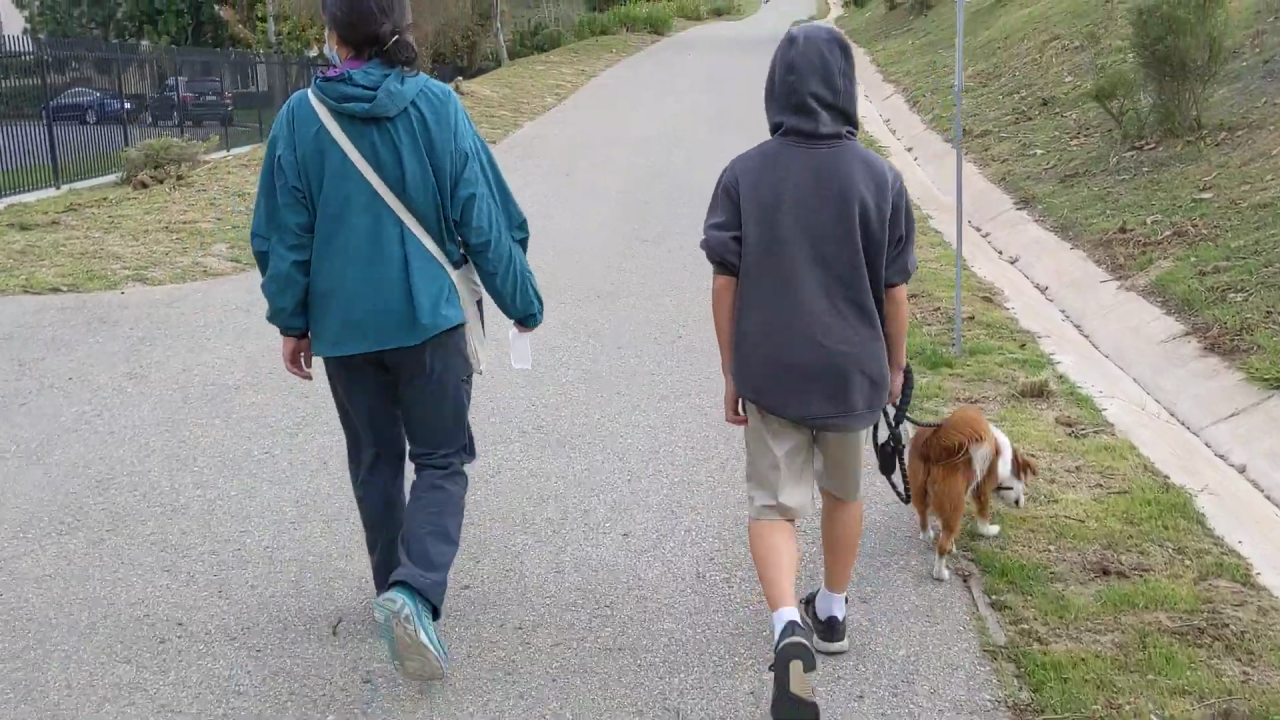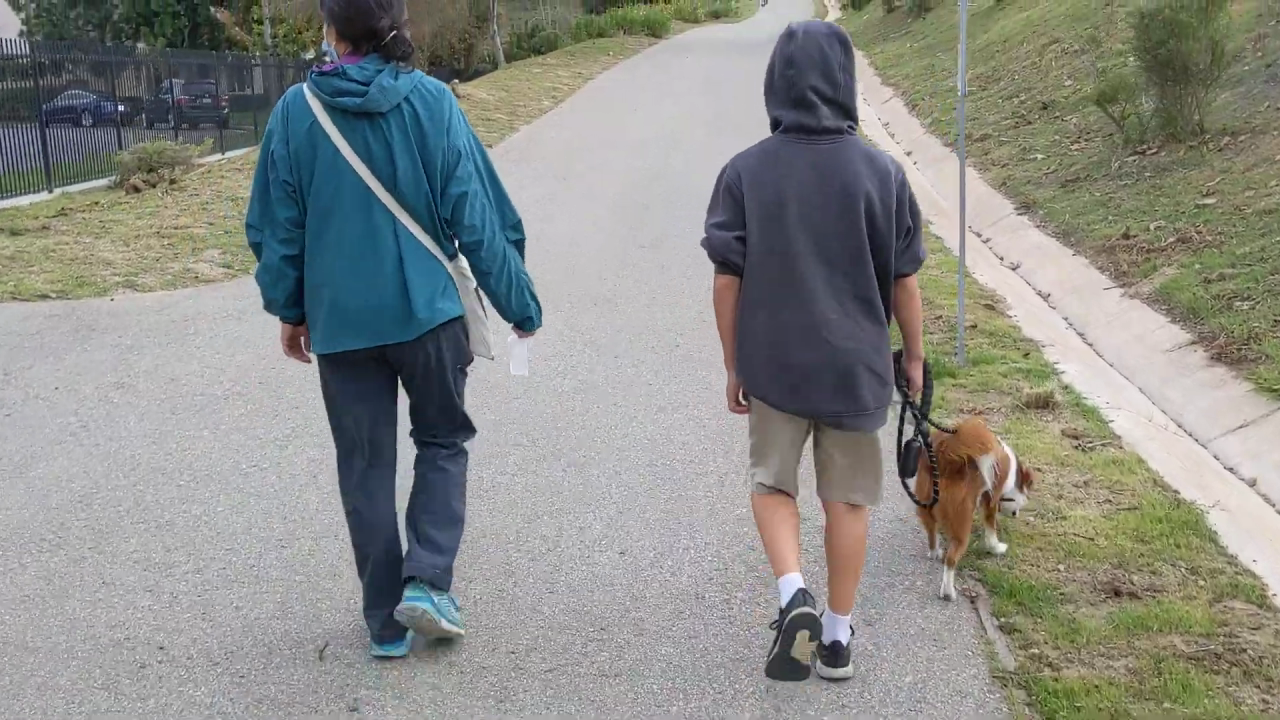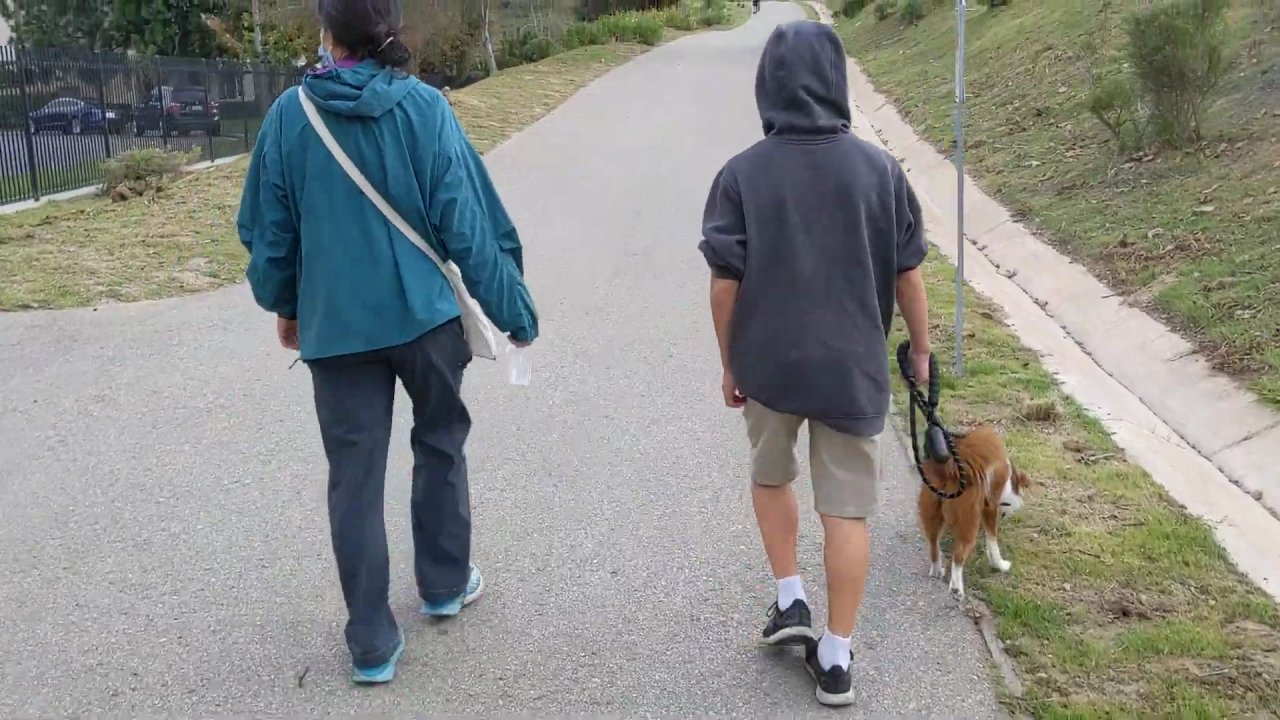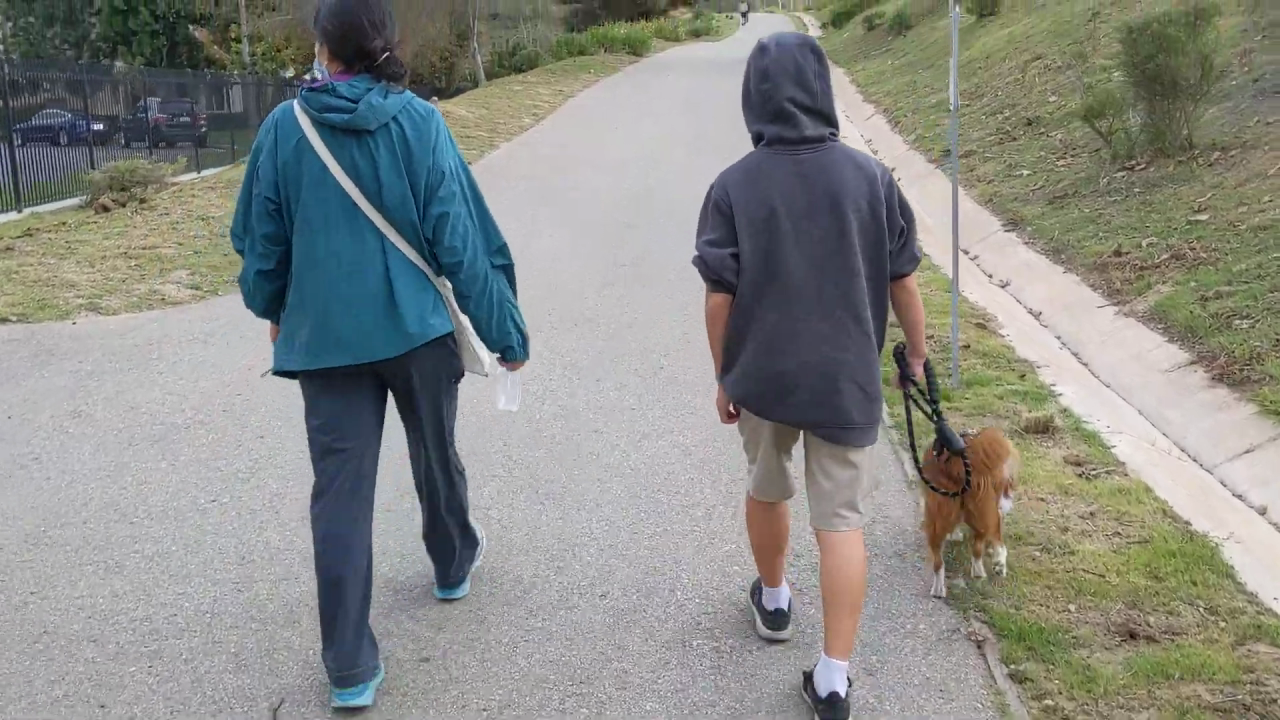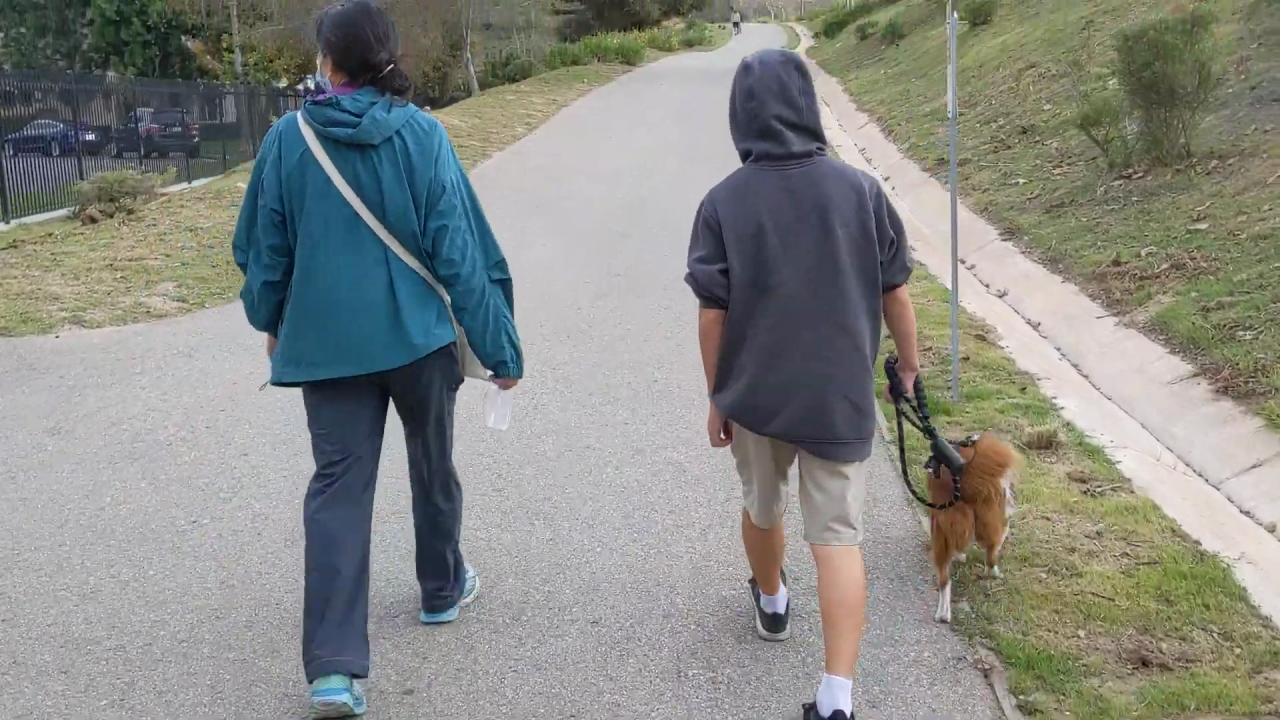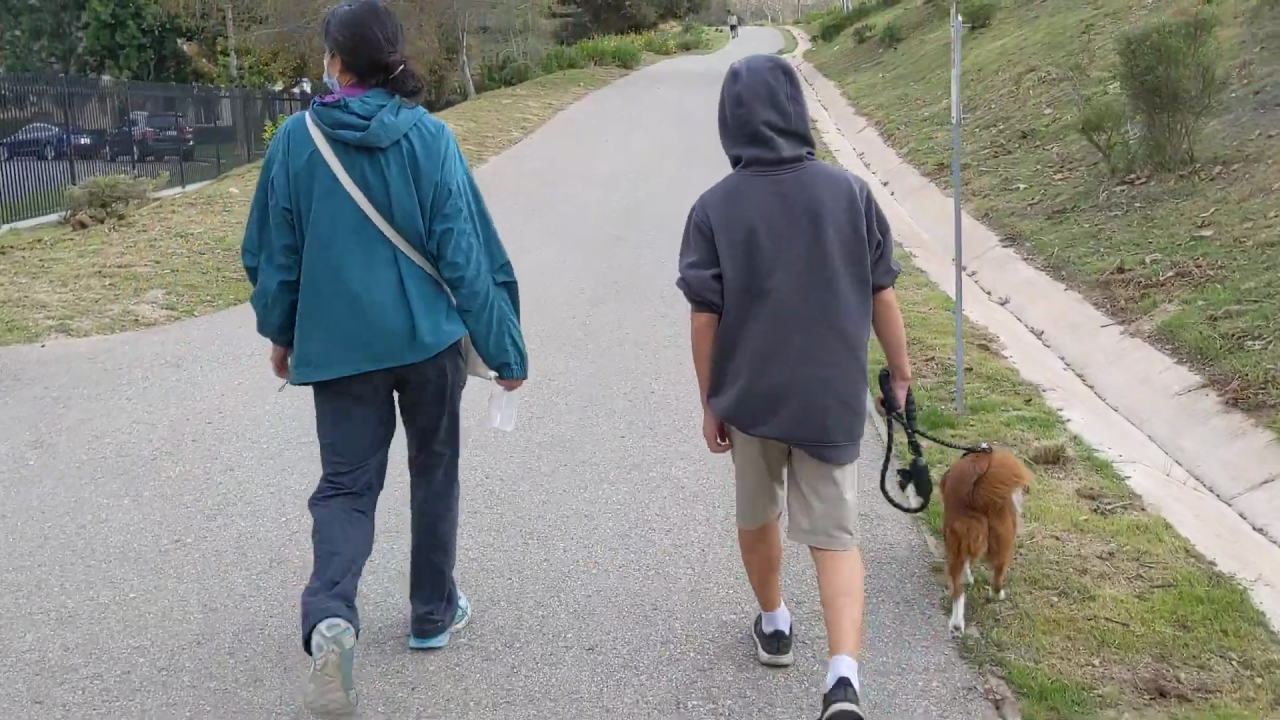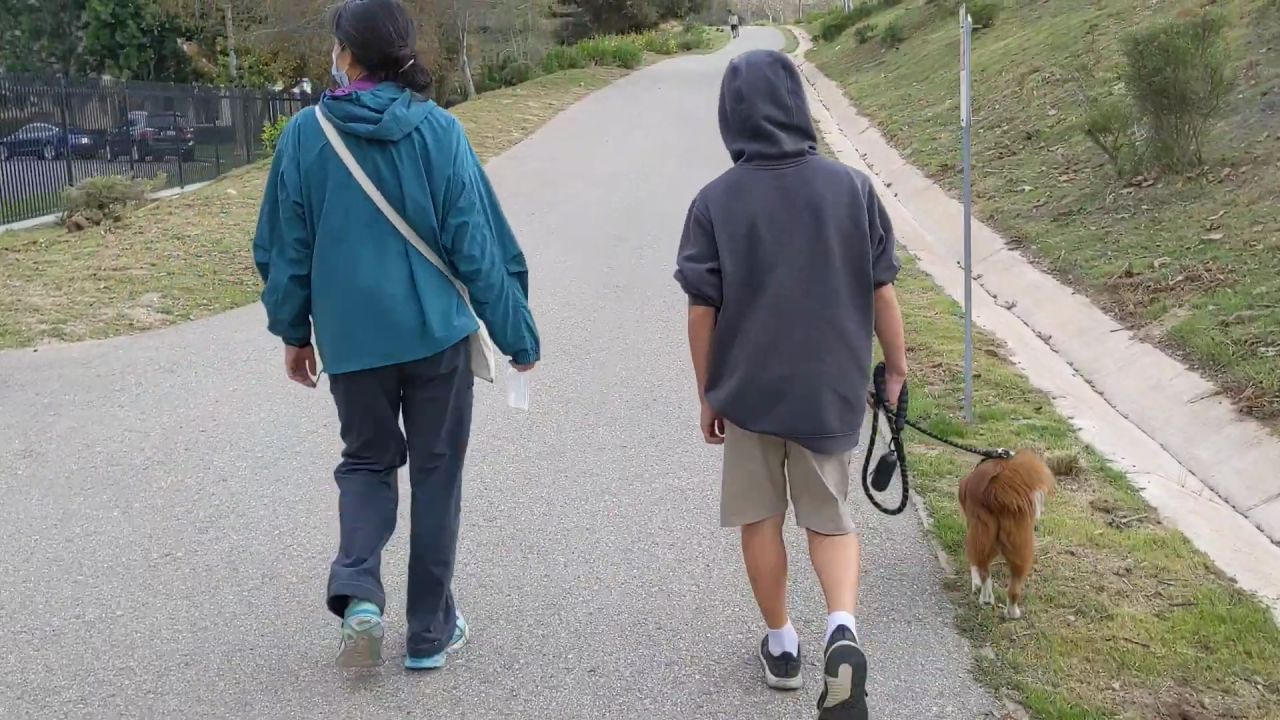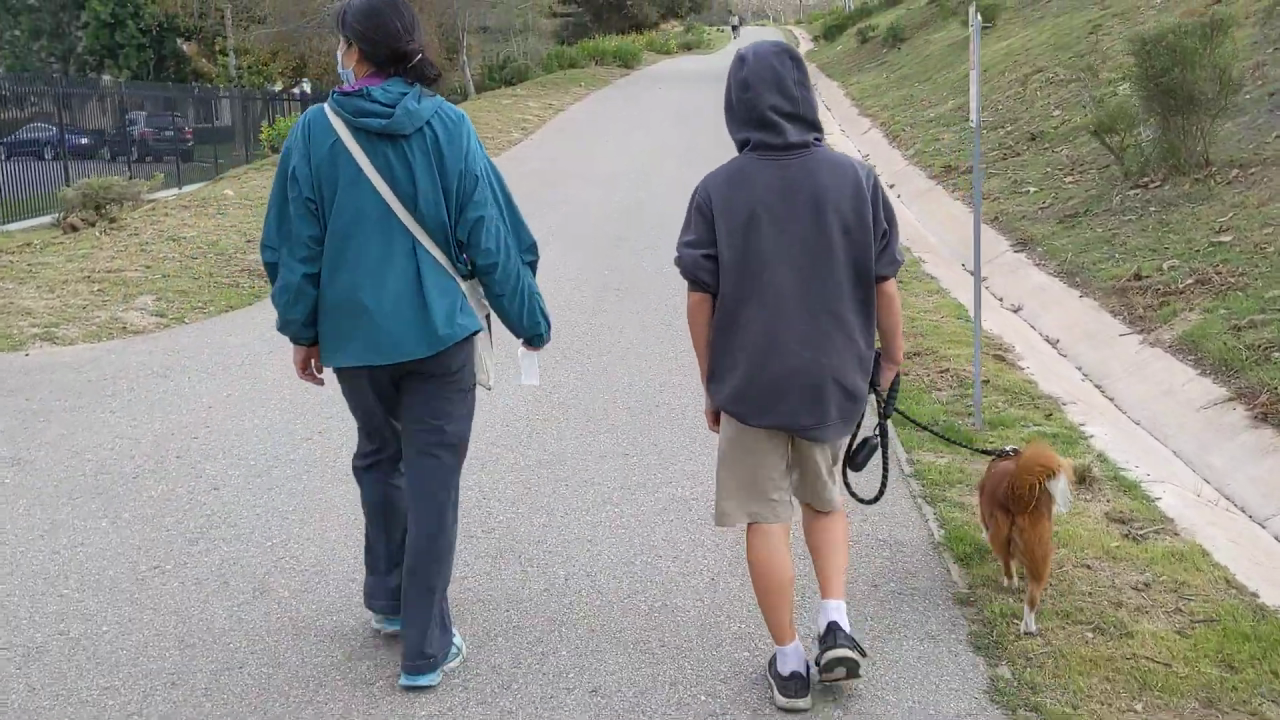
dt=0.1s
person 1, frame 1
left shoulder: (300, 118)
right shoulder: (437, 106)
left elbow: (283, 237)
right elbow: (485, 218)
left wrist: (290, 321)
right wrist: (522, 300)
left hip: (343, 323)
right hip: (429, 317)
left knee: (373, 461)
right knee: (440, 459)
left ankle: (396, 587)
right ankle: (411, 591)
person 1, frame 2
left shoulder: (295, 113)
right shoulder: (431, 103)
left elbow: (275, 232)
right elbow: (479, 217)
left wrist: (288, 311)
right wrist: (520, 302)
left hip: (339, 321)
right hip: (428, 311)
left knee: (364, 464)
right knee: (442, 445)
left ankle: (386, 617)
right ankle: (427, 585)
person 1, frame 3
left shoulder: (289, 116)
right shoulder: (425, 108)
left elbow: (266, 230)
right elbow: (470, 223)
left wrist: (282, 303)
right wrist: (515, 311)
left hip: (335, 324)
right hip: (425, 313)
left knee: (355, 475)
right knee: (440, 442)
left ankle: (372, 643)
right ankle: (443, 584)
person 1, frame 4
left shoulder: (284, 128)
right shoulder: (420, 123)
left elbow: (259, 239)
right elbow: (463, 238)
left wrist: (271, 307)
right wrist: (505, 331)
left hip: (327, 337)
right hip: (417, 327)
left knee: (340, 489)
right knee: (434, 452)
left ankle: (349, 667)
right ankle: (455, 563)
person 1, frame 5
left shoulder: (287, 139)
right shoulder: (422, 136)
left elbow: (262, 251)
right elbow: (462, 252)
left wrist: (271, 319)
right wrist: (500, 346)
left hip: (328, 346)
right hip: (419, 336)
left knee: (338, 493)
right knee: (432, 462)
right ankle: (441, 587)
person 1, frame 6
left shoulder: (295, 141)
right shoulder: (429, 139)
left elbow: (272, 255)
right elbow: (468, 253)
left wrist: (279, 331)
right wrist: (504, 350)
left hip: (335, 346)
right hip: (425, 337)
left knee: (345, 487)
right knee: (432, 471)
left ankle: (332, 621)
right ankle: (434, 610)
person 1, frame 7
left shoulder: (305, 134)
right shoulder: (439, 131)
left elbow: (284, 250)
right elbow: (480, 245)
left wrist: (292, 331)
right wrist: (518, 334)
left hip: (350, 339)
right hip: (436, 334)
left knee: (368, 463)
right knee: (435, 472)
left ankle: (356, 593)
right ankle: (430, 628)
person 1, frame 8
left shoulder: (314, 132)
right shoulder: (449, 127)
left elbow: (293, 248)
right elbow: (492, 239)
left wrist: (301, 329)
right wrist: (531, 320)
left hip: (354, 335)
right hip: (438, 331)
left knee: (379, 459)
right knee: (431, 478)
left ankle: (387, 596)
right ankle: (424, 649)
person 2, frame 1
left shoulder: (743, 174)
right shoulder: (881, 178)
left elbow: (726, 283)
right elbow: (894, 289)
left wrist: (730, 372)
right wrist: (895, 364)
left hip: (769, 372)
right hip: (853, 369)
left knee: (773, 505)
right knee: (843, 490)
left ankle: (790, 629)
right ankle: (831, 612)
person 2, frame 2
left shoulder: (745, 171)
right shoulder: (881, 171)
left elbow: (727, 281)
right elbow: (905, 280)
left wrist: (734, 365)
right wrist: (913, 354)
left hip: (773, 368)
right hip: (858, 366)
left knee: (772, 484)
right knee: (848, 498)
left ankle: (793, 601)
right ankle: (837, 632)
person 2, frame 3
left shoulder: (740, 174)
right shoulder: (880, 170)
left elbow: (725, 284)
right elbow: (907, 276)
left wrist: (730, 364)
right wrist: (920, 347)
left hip: (769, 367)
right hip: (854, 369)
left knee: (771, 476)
right knee: (846, 510)
left ankle: (789, 602)
right ankle: (835, 656)
person 2, frame 4
left shoulder: (733, 186)
right shoulder: (871, 177)
left elbow: (719, 296)
right elbow: (902, 280)
left wrist: (721, 376)
right wrist: (917, 350)
left hip: (761, 377)
right hip: (846, 381)
left knee: (767, 489)
right knee: (841, 524)
left ankle: (773, 601)
person 2, frame 5
left shoulder: (723, 202)
right shoulder: (860, 190)
left elbow: (712, 312)
right elbow: (894, 292)
left wrist: (715, 396)
right wrist: (909, 364)
left hip: (754, 393)
right hip: (839, 395)
left knee: (762, 508)
right knee: (837, 537)
left ankle: (771, 604)
person 2, frame 6
left shoulder: (714, 207)
right shoulder: (850, 192)
left elbow: (704, 317)
right elbow: (882, 295)
left wrist: (709, 403)
right wrist: (900, 371)
left hip: (748, 397)
right hip: (833, 397)
left knee: (761, 515)
right knee: (834, 537)
left ankle: (772, 625)
person 2, frame 7
left shoulder: (715, 201)
right shoulder: (852, 187)
left elbow: (702, 311)
right elbow: (882, 291)
left wrist: (707, 395)
right wrist: (896, 368)
left hip: (747, 392)
right hip: (832, 390)
left knee: (760, 517)
right knee: (829, 522)
left ankle: (781, 644)
right ankle: (843, 633)
person 2, frame 8
left shoulder: (717, 190)
right shoulder: (857, 179)
left elbow: (700, 299)
right elbow: (884, 284)
left wrist: (709, 382)
right wrist: (890, 359)
left hip: (749, 384)
right hip: (835, 379)
left knee: (767, 517)
right knee: (825, 502)
left ankle: (789, 662)
right ankle: (834, 625)
